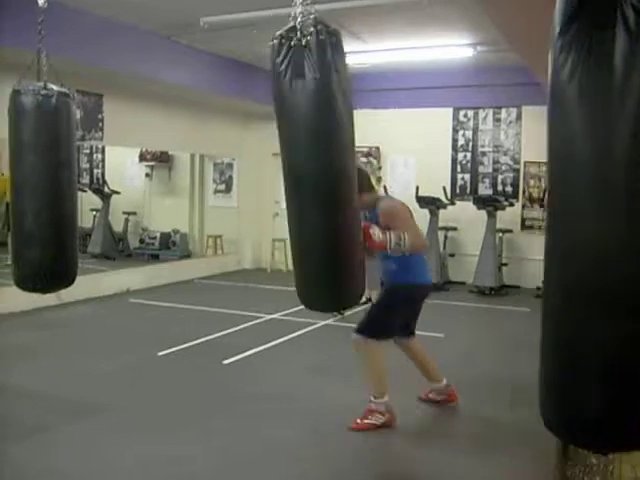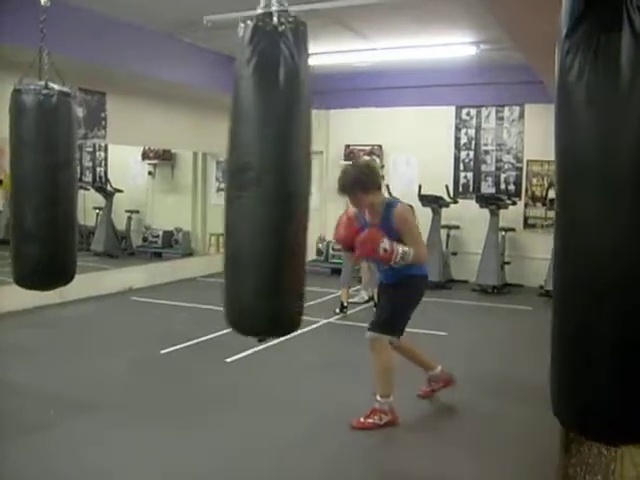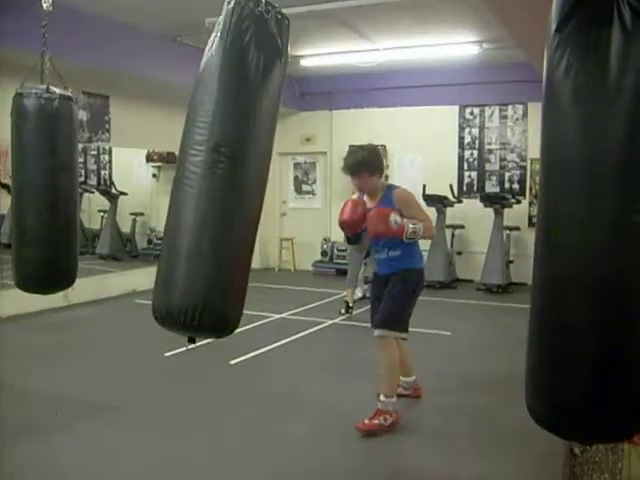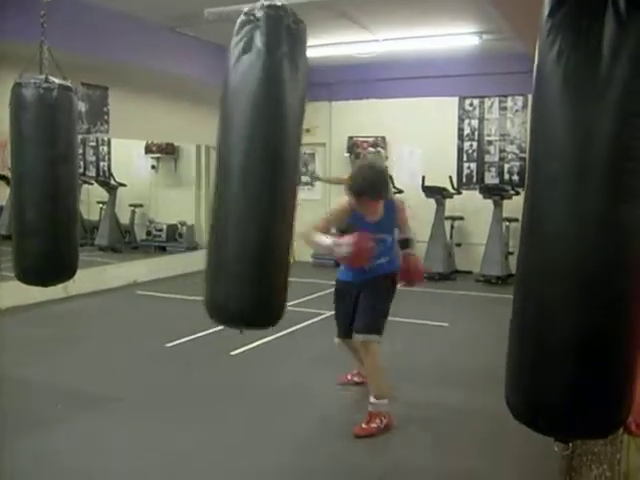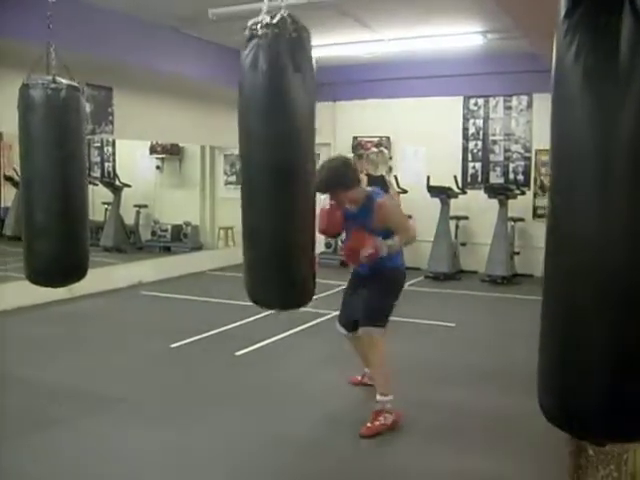
dt=0.5s
person 1, frame 1
left shoulder: (388, 208)
right shoulder: (371, 211)
left elbow: (419, 242)
right elbow: (372, 248)
left wrist: (382, 240)
right wrist: (363, 240)
left hip: (408, 284)
right hip: (400, 283)
left knee: (364, 340)
right knee: (404, 338)
left ankle: (380, 409)
right ankle: (442, 388)
person 1, frame 2
left shoulder: (399, 212)
right shoulder: (358, 213)
left elbow: (421, 255)
right elbow: (356, 248)
left wrist: (389, 251)
right wrist: (348, 239)
left hip: (411, 280)
right hip: (388, 281)
left knee: (377, 337)
right knee: (392, 338)
left ankle: (385, 409)
right ankle: (438, 375)
person 1, frame 3
left shoulder: (400, 197)
right shoulder: (357, 201)
left elbow: (429, 230)
left wrist: (398, 226)
right wrist: (348, 227)
left hip: (407, 273)
right hip: (381, 272)
left knee: (385, 334)
right knee: (390, 334)
left ankle: (387, 411)
right ankle: (408, 383)
person 1, frame 4
left shoulder: (396, 207)
right shoulder: (345, 208)
right elbow: (311, 234)
left wrist: (408, 254)
right wrist: (337, 246)
left hip: (381, 279)
right hip: (349, 280)
left knee: (365, 340)
right knee: (347, 338)
left ankle: (380, 413)
right ankle: (366, 371)
person 1, frame 5
left shoulder: (381, 203)
right shoulder: (341, 202)
left elbow: (410, 235)
left wrist: (380, 248)
left hip: (388, 272)
right hip: (362, 271)
left knee: (371, 331)
right knee: (348, 326)
left ankle: (386, 409)
right ankle: (373, 373)
